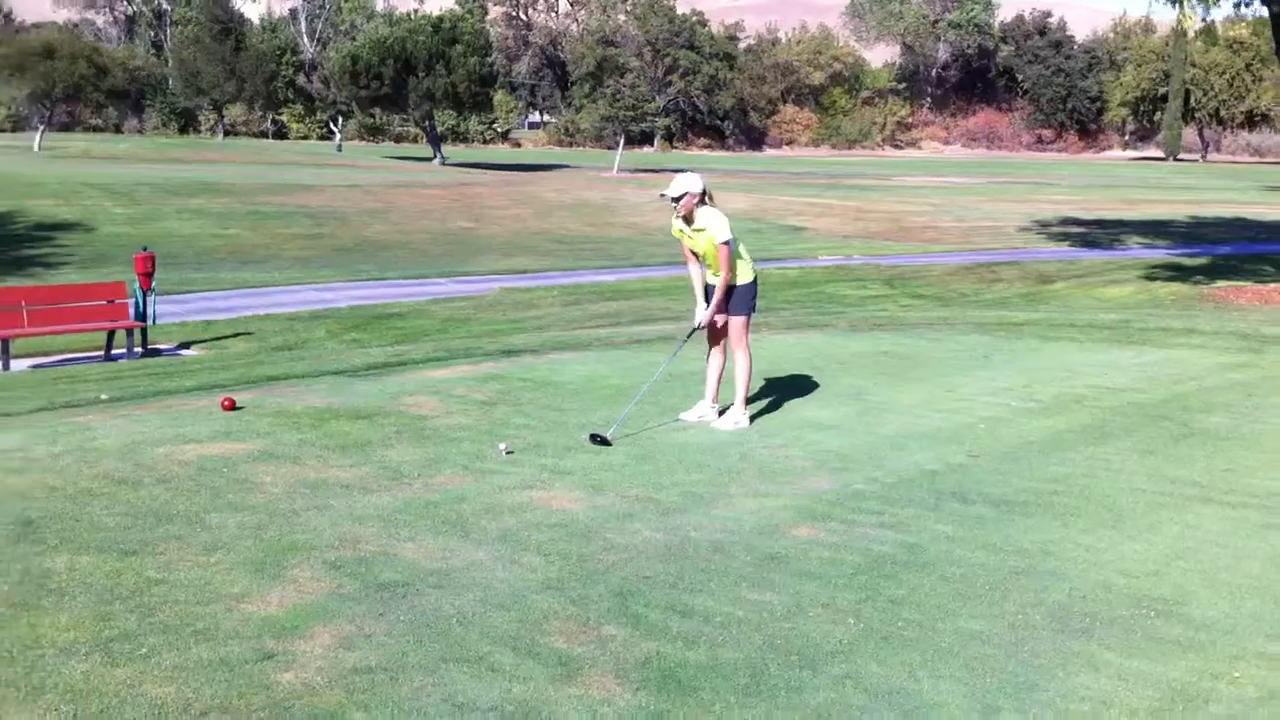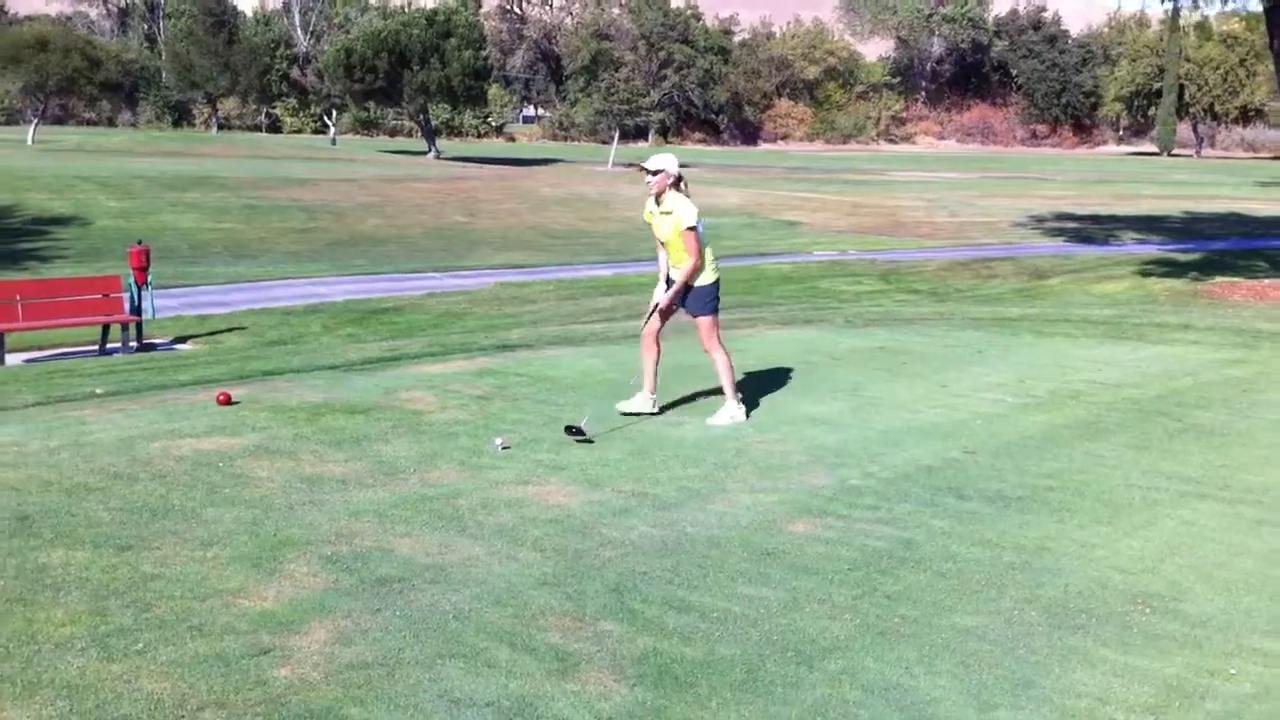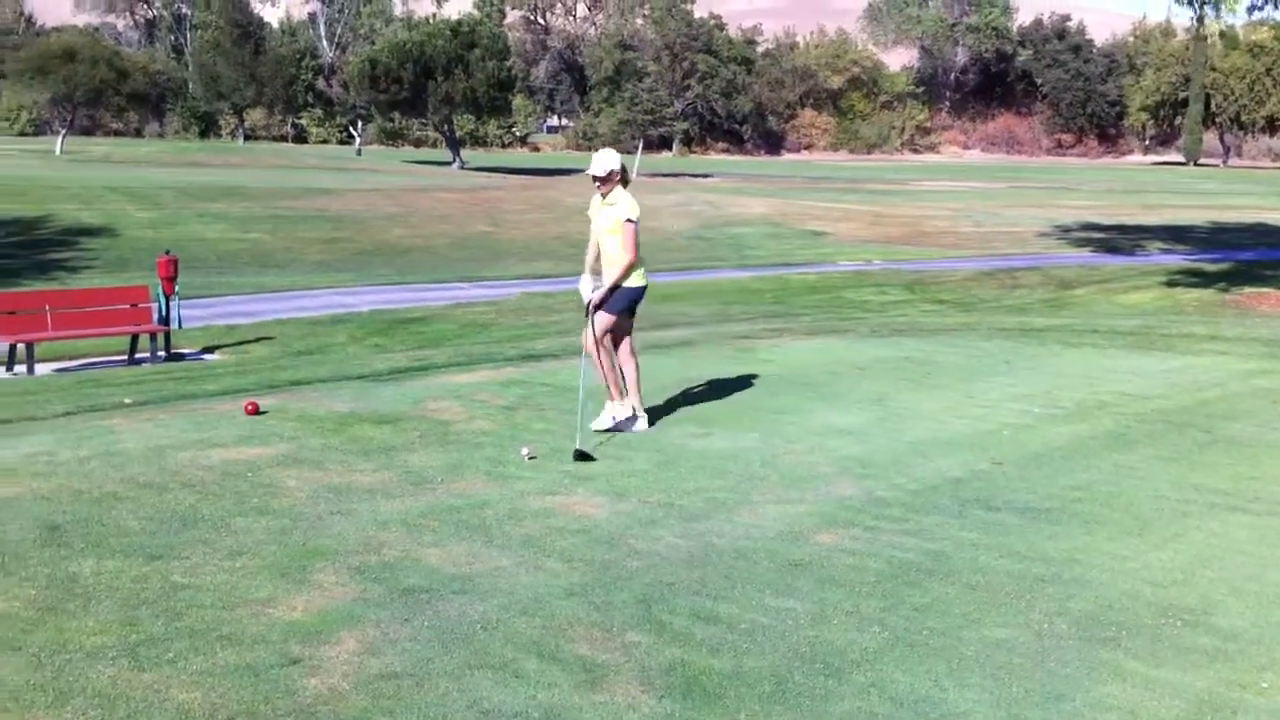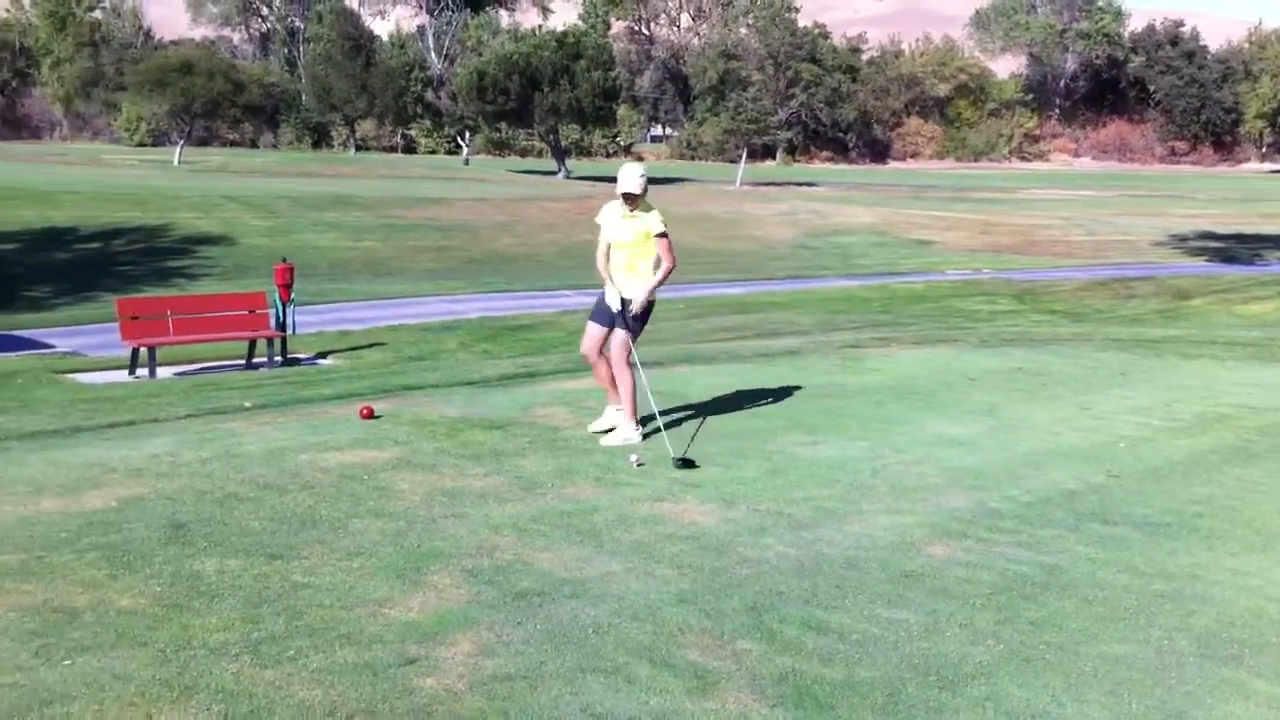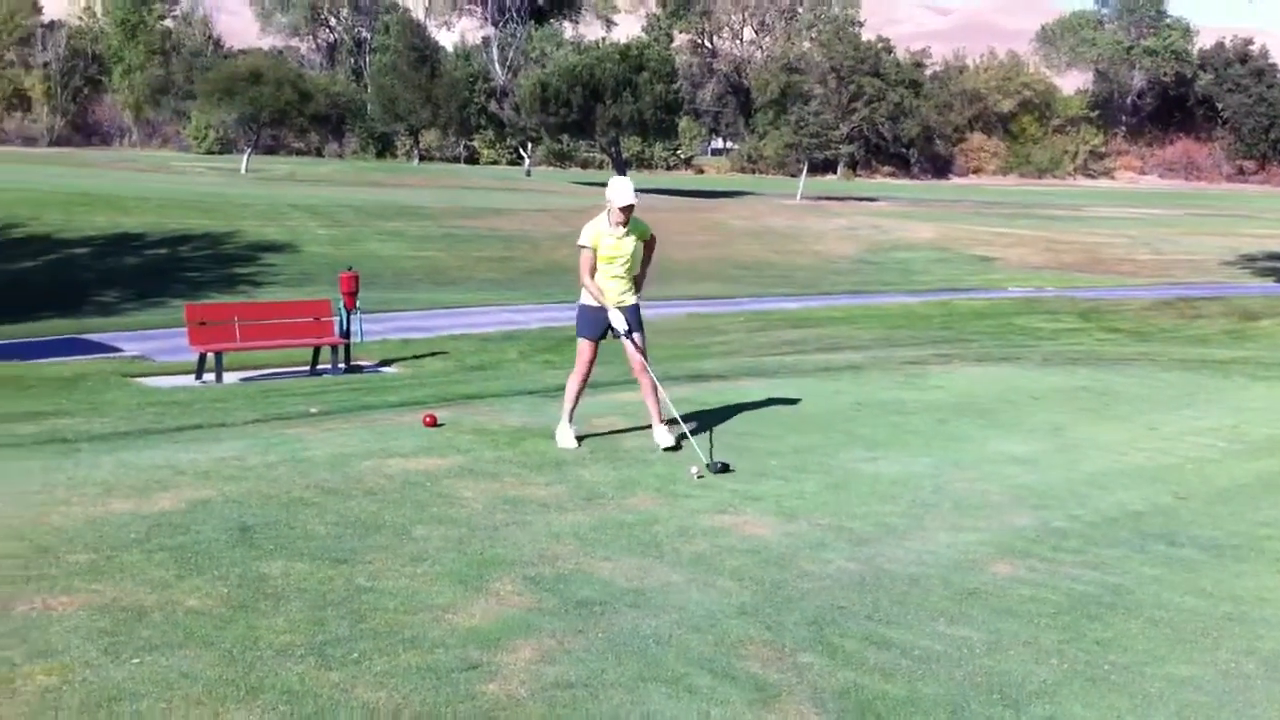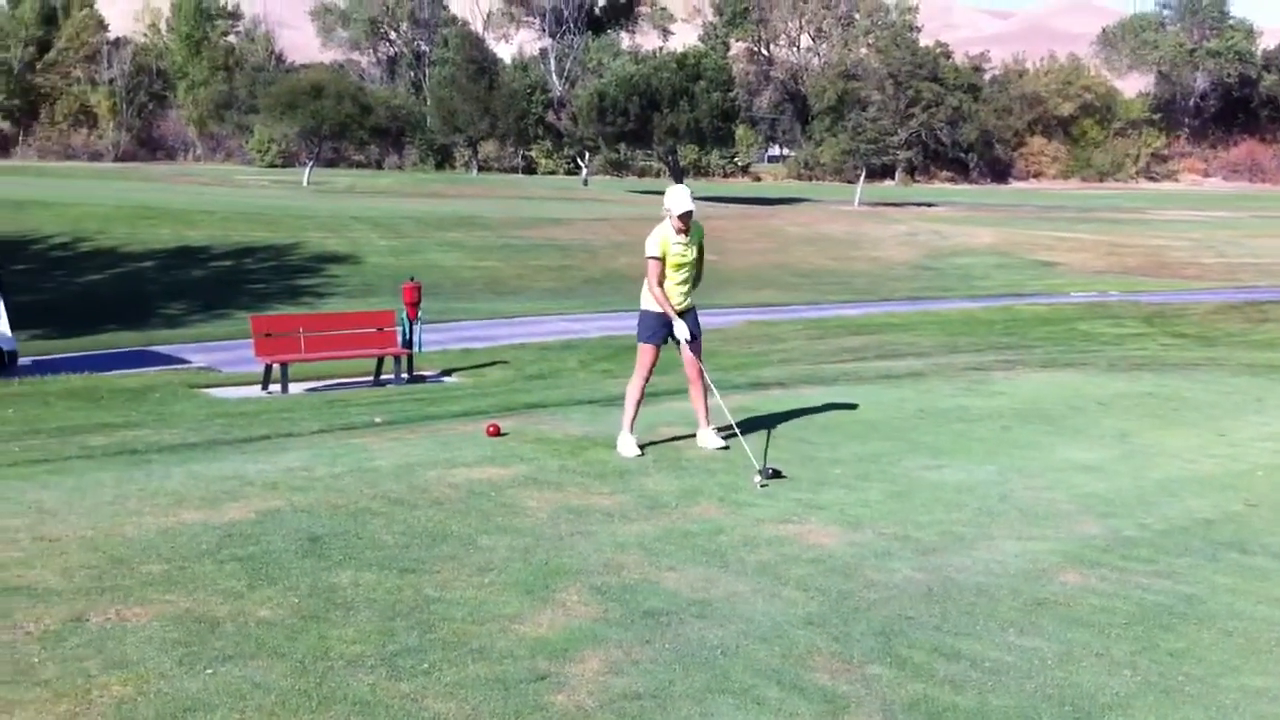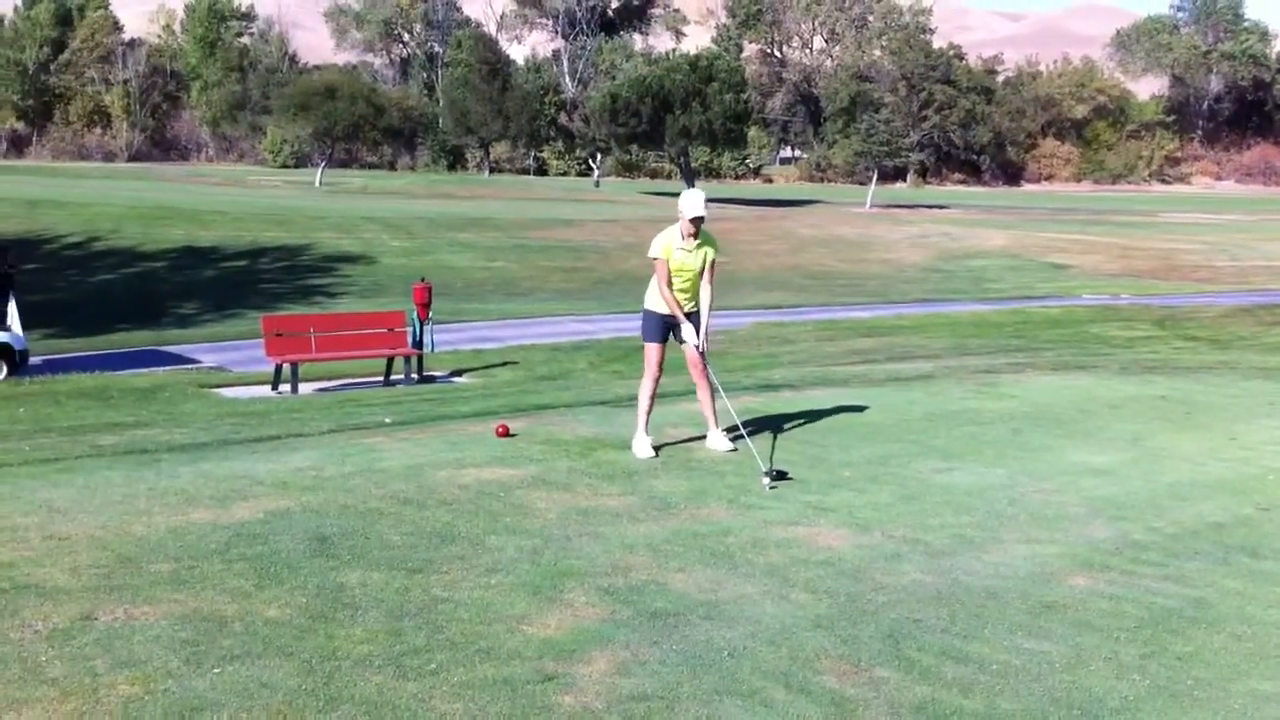
dt=0.5s
person 1, frame 1
left shoulder: (716, 223)
right shoulder: (679, 223)
left elbow: (727, 272)
right elbow: (693, 263)
left wrist: (712, 310)
right wrist: (700, 302)
left hip: (740, 281)
right hip: (715, 282)
left knee: (737, 343)
right knee: (715, 343)
left ankle: (739, 410)
right ankle: (709, 404)
person 1, frame 2
left shoulder: (683, 210)
right shoulder: (651, 207)
left elbow: (694, 260)
left wrist: (672, 294)
right wrist: (662, 282)
left hip: (700, 280)
right hip: (676, 278)
left knee: (710, 343)
right knee: (649, 330)
left ankle: (734, 406)
right ankle: (647, 396)
person 1, frame 3
left shoulder: (626, 205)
right shoulder: (597, 202)
left elbow: (630, 256)
right elbow: (594, 243)
left wrist: (604, 288)
right wrist: (587, 275)
left hip: (628, 284)
right hip: (612, 284)
left knee: (592, 339)
right knee: (623, 347)
left ankle: (619, 403)
right ankle: (635, 412)
person 1, frame 4
left shoulder: (652, 219)
right shoulder: (608, 212)
left elbow: (669, 263)
right elbow: (602, 255)
left wrist: (645, 293)
right wrist: (609, 285)
left hip: (639, 297)
right hip: (614, 292)
left knee: (618, 357)
right knee: (589, 349)
left ankle: (631, 427)
right ankle: (616, 406)
person 1, frame 5
left shoulder: (637, 227)
right shoulder: (592, 230)
left elbow: (651, 243)
right elbow: (585, 277)
left wrist: (642, 275)
right wrist: (609, 309)
left hip: (627, 304)
right hip: (593, 304)
left knee: (639, 365)
right knee: (583, 367)
left ankle: (659, 426)
right ankle: (565, 425)
person 1, frame 6
left shoulder: (695, 230)
right shoulder: (657, 239)
right elbow: (654, 286)
left wrist: (697, 277)
right wrist: (675, 320)
left hip: (686, 309)
right hip: (656, 311)
left knee: (695, 370)
right knee: (643, 372)
left ankle: (704, 430)
right ankle: (626, 434)
person 1, frame 7
left shoulder: (709, 243)
right shoulder: (663, 240)
left elbow: (706, 285)
right elbow: (663, 287)
left wrist: (703, 324)
right wrist: (684, 323)
left hip: (690, 311)
right hip: (658, 310)
left knee: (699, 370)
right knee: (653, 371)
left ankle: (714, 432)
right ankle: (641, 435)
